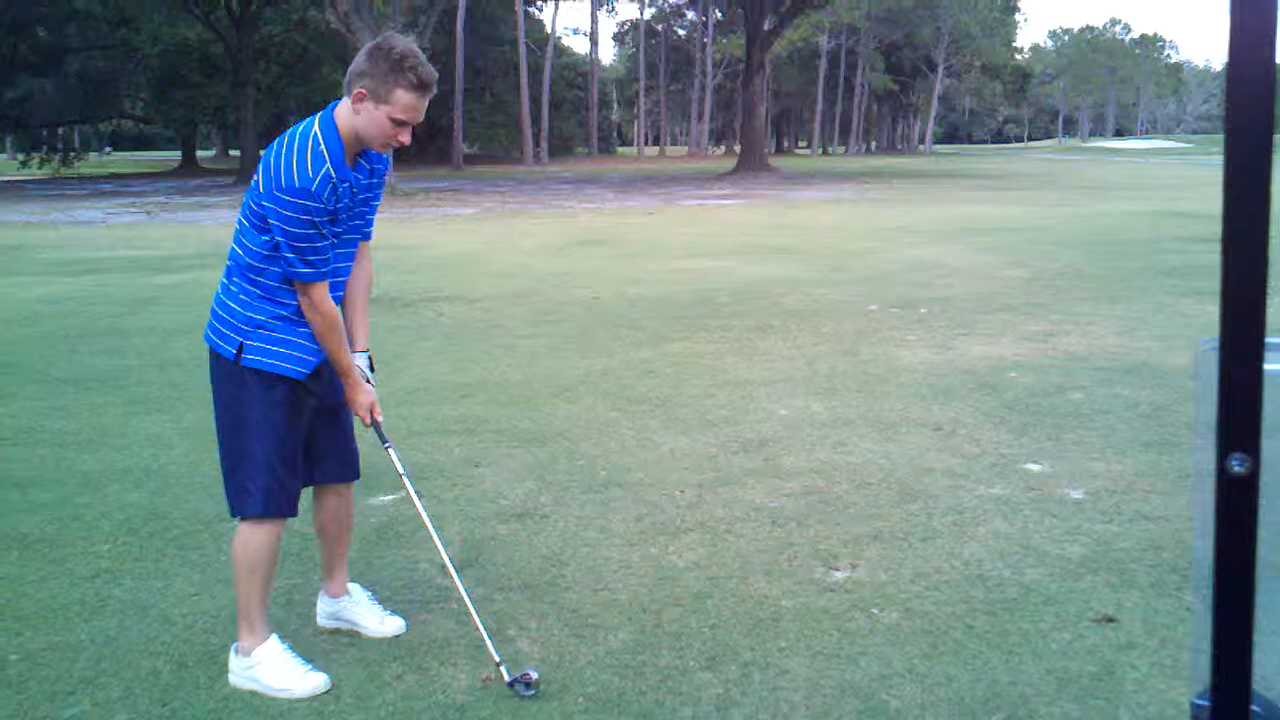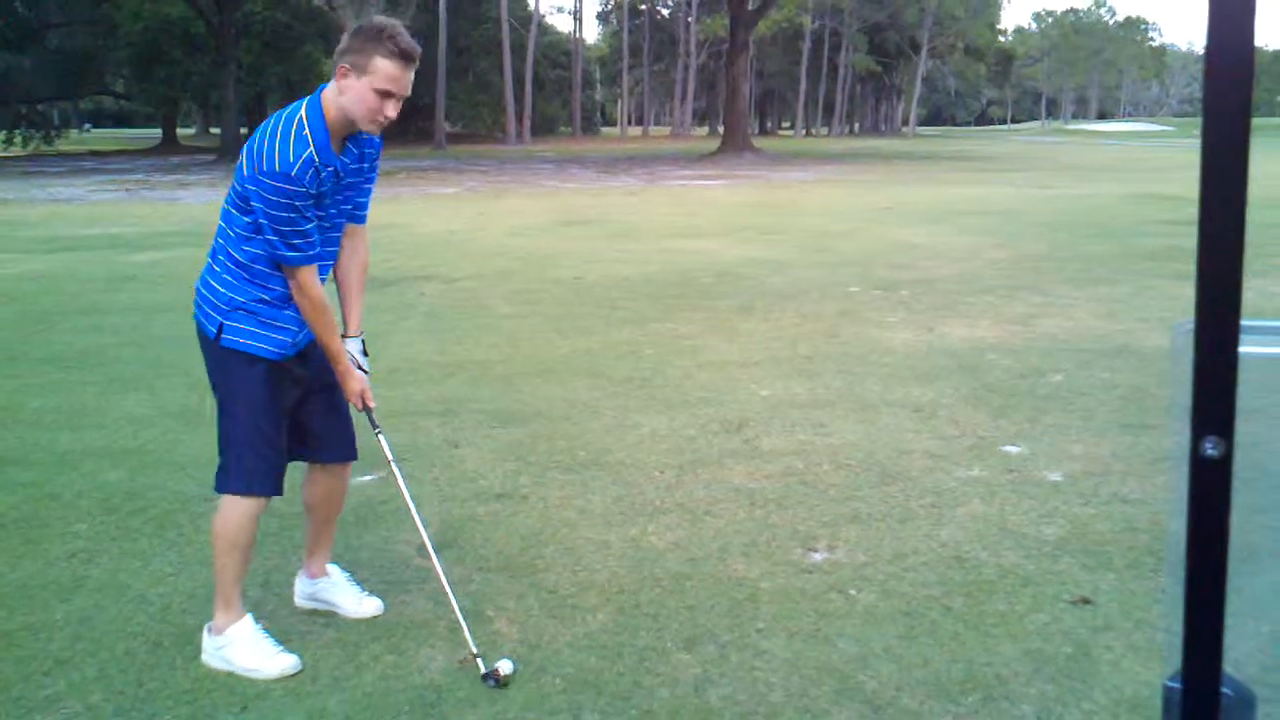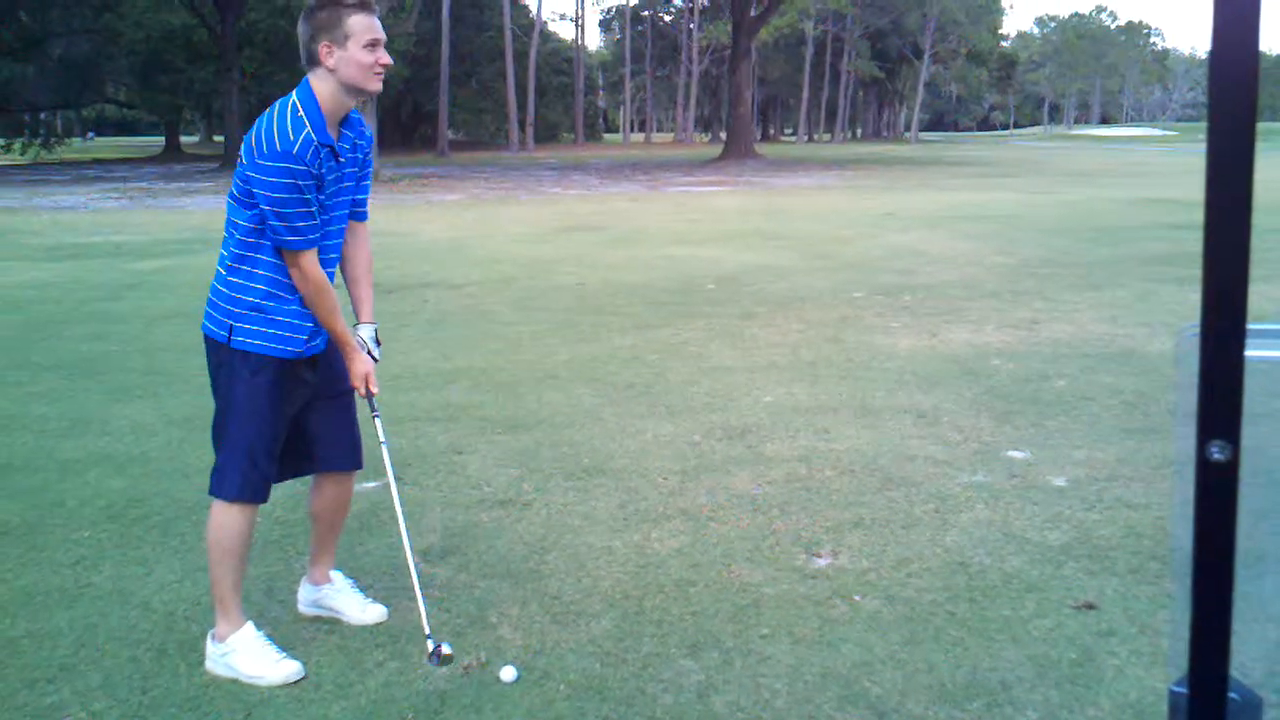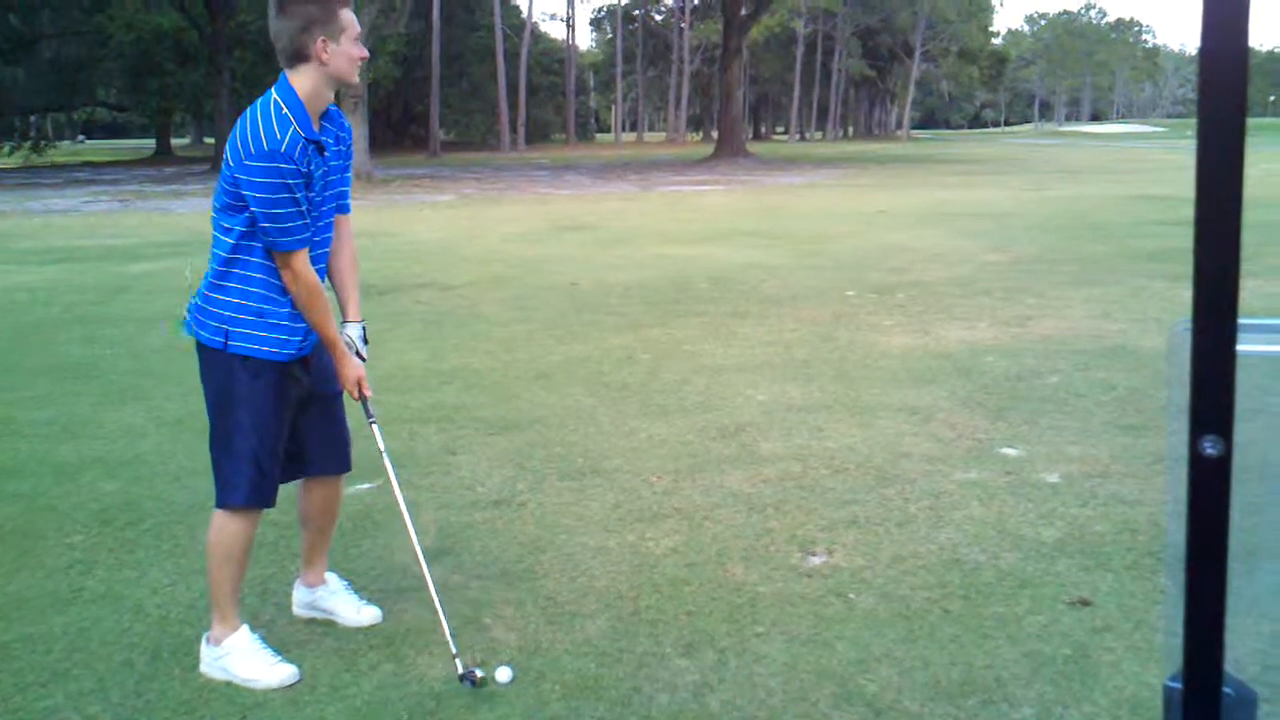
dt=1s
person 1, frame 1
left shoulder: (371, 157)
right shoulder: (299, 172)
right elbow: (314, 296)
left wrist: (361, 356)
right wrist: (351, 379)
left hip: (315, 346)
right hip: (260, 349)
left knee: (336, 474)
right knee: (267, 499)
left ankle: (337, 595)
right ankle: (251, 649)
person 1, frame 2
left shoulder: (363, 143)
right shoulder: (285, 155)
left elbow: (352, 239)
right elbow: (302, 278)
left wrist: (355, 338)
right wrist: (343, 364)
left hip: (302, 326)
right hip: (245, 325)
left knee: (333, 452)
right knee: (251, 477)
left ankle: (316, 575)
right ankle: (226, 627)
person 1, frame 3
left shoulder: (356, 134)
right shoulder: (283, 141)
right elbow: (303, 266)
left wrist: (366, 328)
right wrist: (349, 347)
left hip: (315, 334)
right hip: (255, 334)
left knee: (338, 461)
right knee: (243, 482)
left ankle: (319, 582)
right ankle: (227, 634)
person 1, frame 4
left shoulder: (335, 128)
right shoulder: (268, 141)
right elbow: (295, 268)
left wrist: (355, 326)
right wrist: (340, 353)
left hip: (304, 335)
right hip: (248, 339)
left knee: (326, 464)
right knee: (243, 491)
left ankle: (313, 584)
right ankle: (223, 637)
